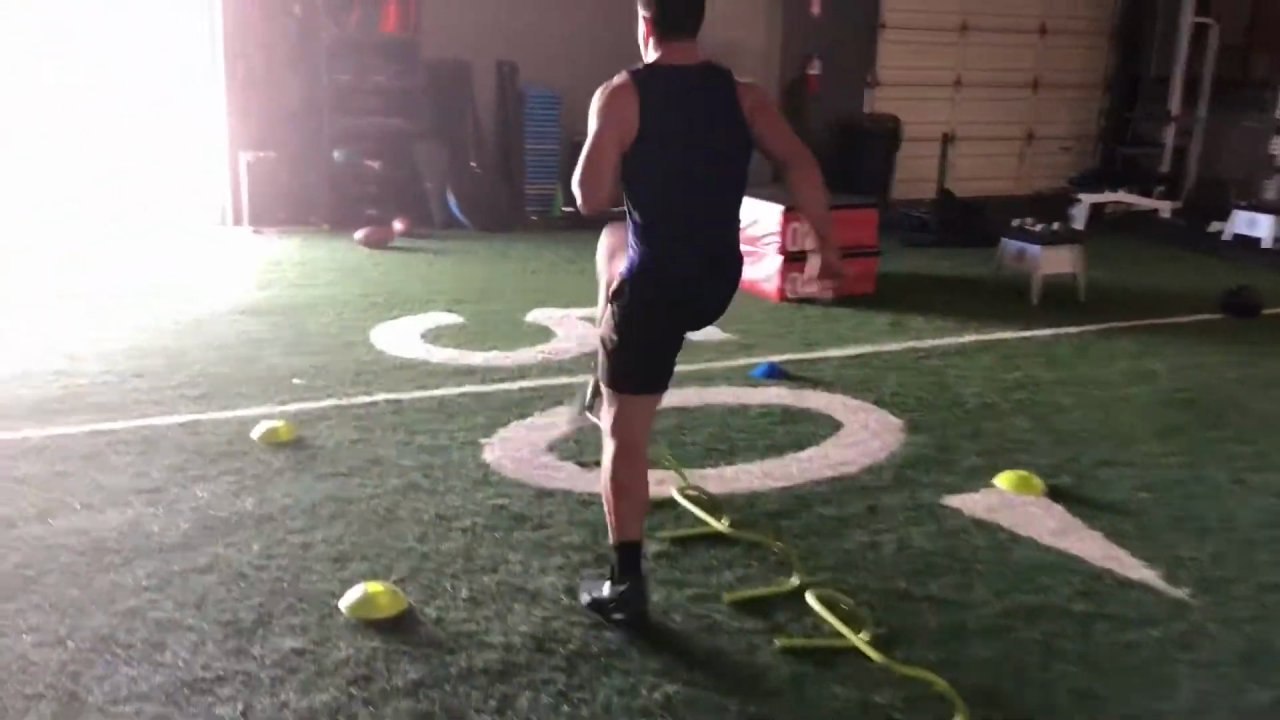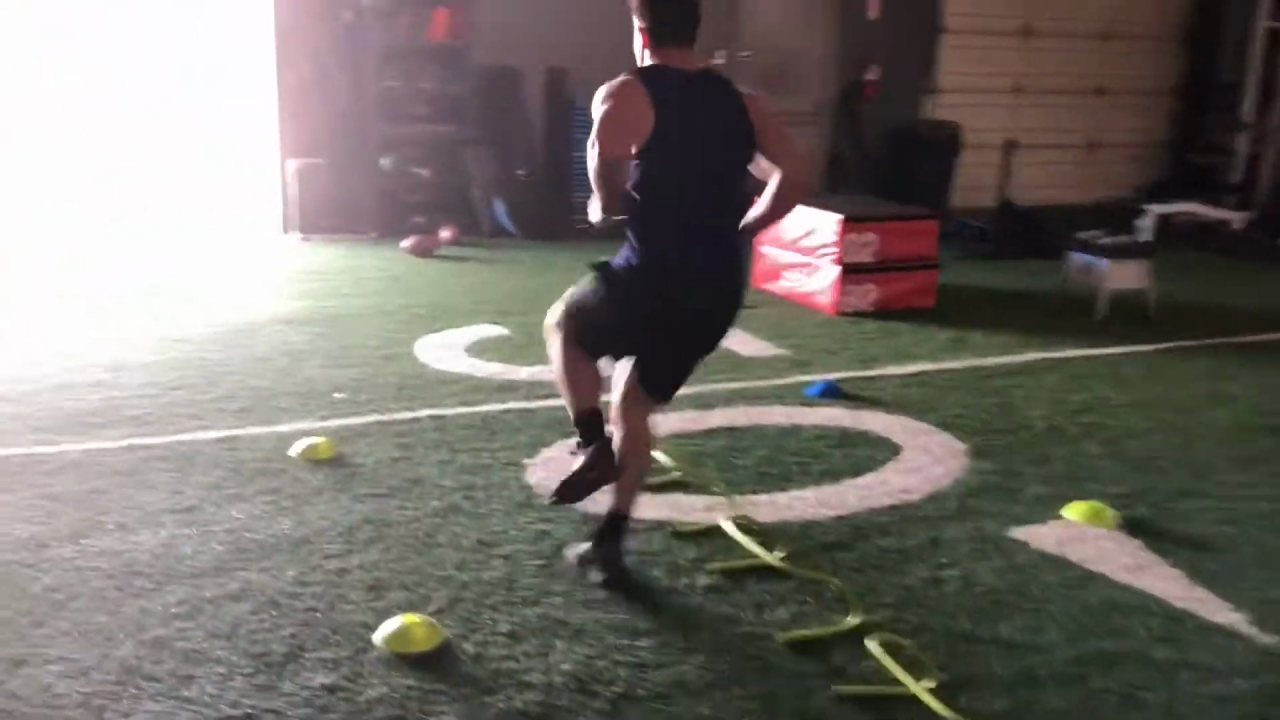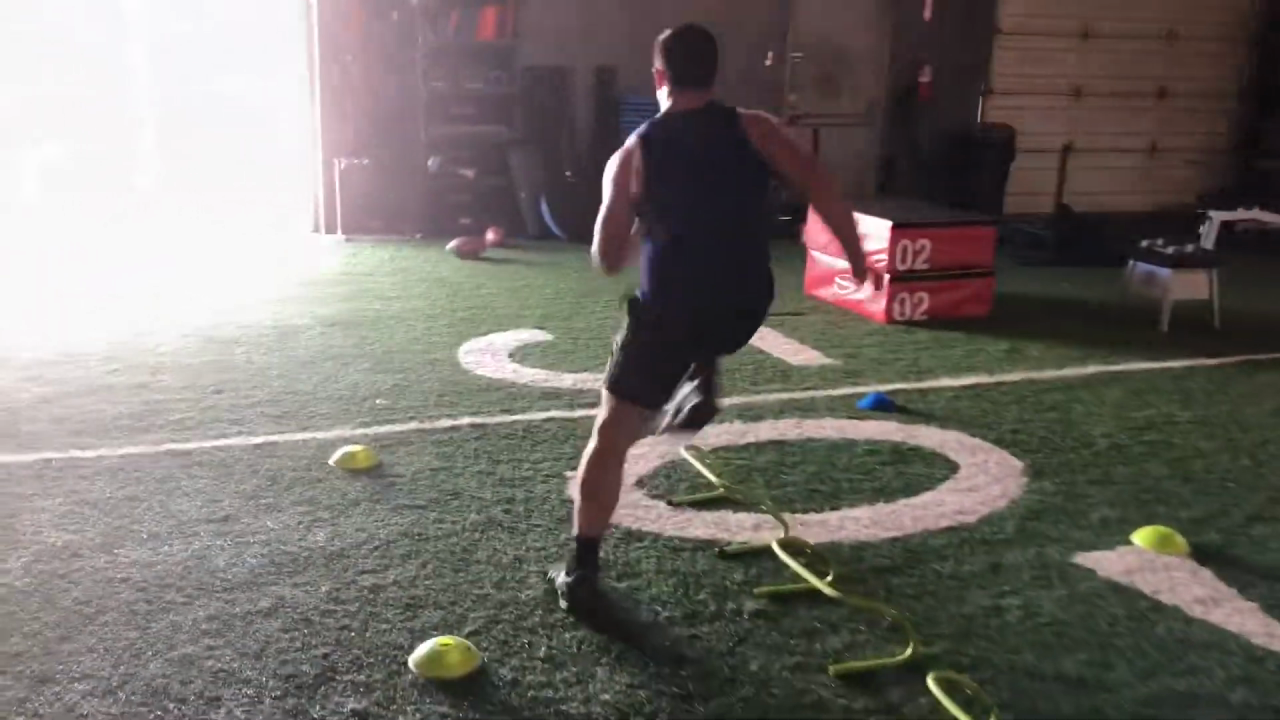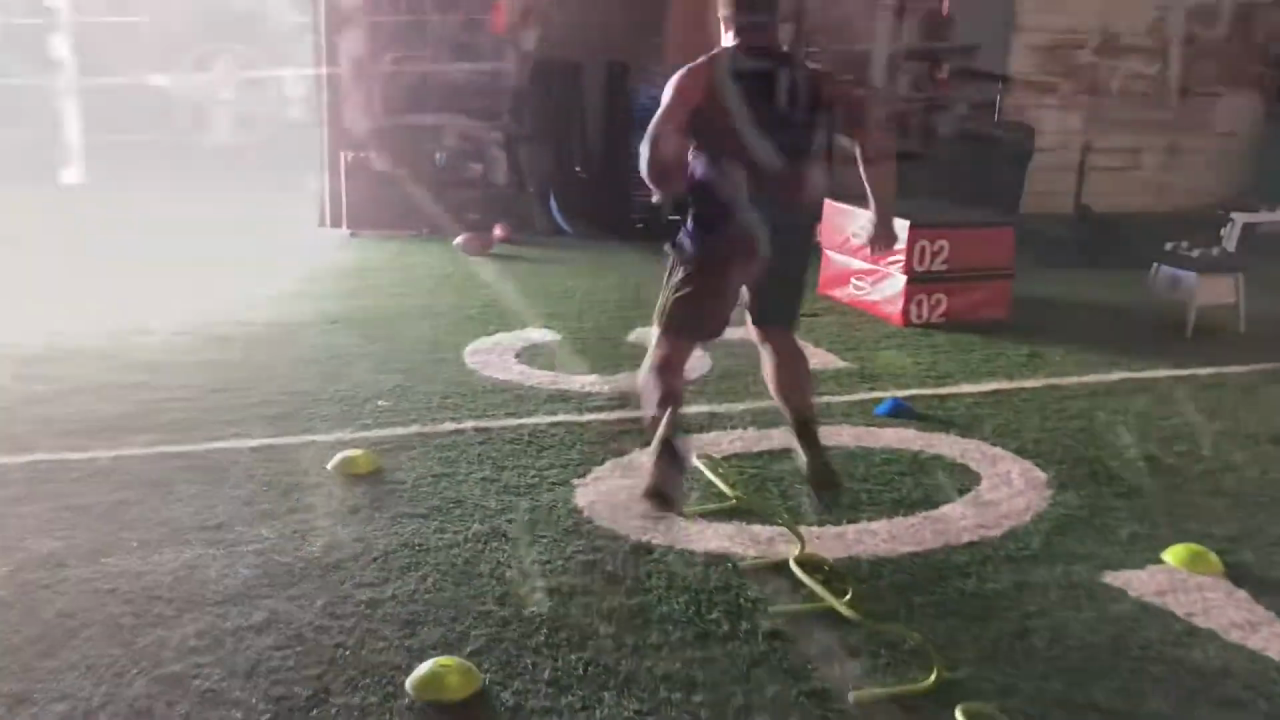
dt=0.2s
person 1, frame 1
left shoulder: (622, 93)
right shoulder: (744, 97)
left elbow: (590, 194)
right elbow: (801, 166)
left wrist: (622, 196)
right wrist: (826, 246)
left hip: (657, 280)
right hip: (719, 279)
left knee: (625, 430)
right knee: (616, 244)
right ankle: (608, 382)
person 1, frame 2
left shoulder: (624, 96)
right shoulder: (741, 102)
left elbow: (606, 165)
right elbow: (795, 175)
left wrist: (606, 205)
right wrist: (745, 229)
left hip: (651, 284)
right hip: (718, 296)
left knee: (564, 325)
right knee: (635, 410)
left ankle: (595, 446)
person 1, frame 3
left shoulder: (634, 154)
right shoulder: (754, 130)
left elbow: (606, 254)
right elbow: (817, 181)
right wrist: (854, 253)
left hip: (670, 309)
right hip: (745, 307)
left knee: (611, 436)
right ankle: (702, 383)
person 1, frame 4
left shoulder: (699, 76)
right shoulder: (814, 82)
left elbow: (655, 159)
right elbow: (868, 139)
left wrist: (674, 188)
right wrist: (884, 212)
left hip: (719, 239)
right hip: (788, 238)
left knee: (671, 350)
right knee: (776, 341)
left ankle: (667, 437)
right ankle: (811, 452)
